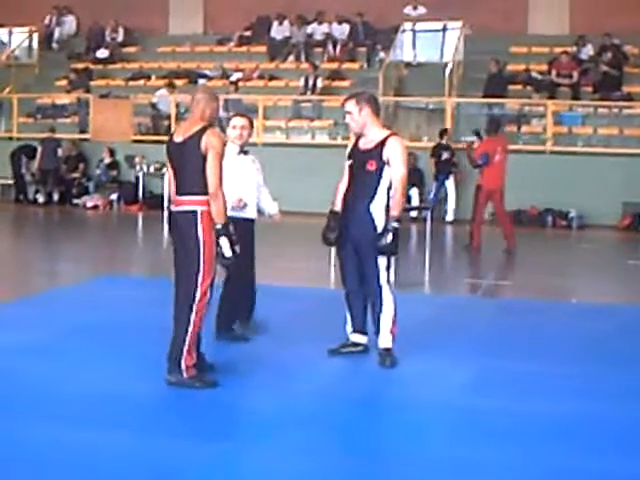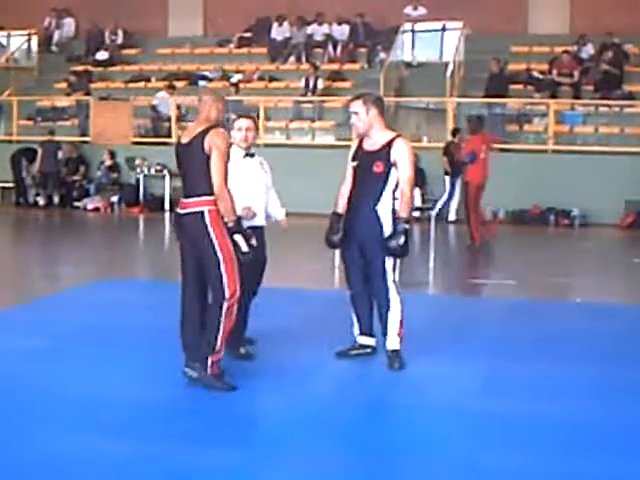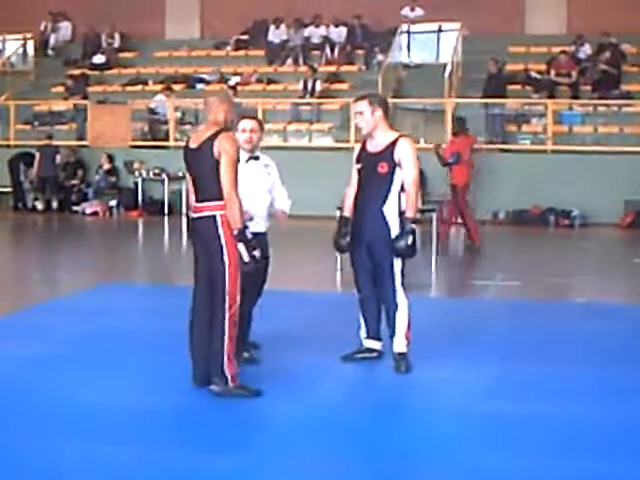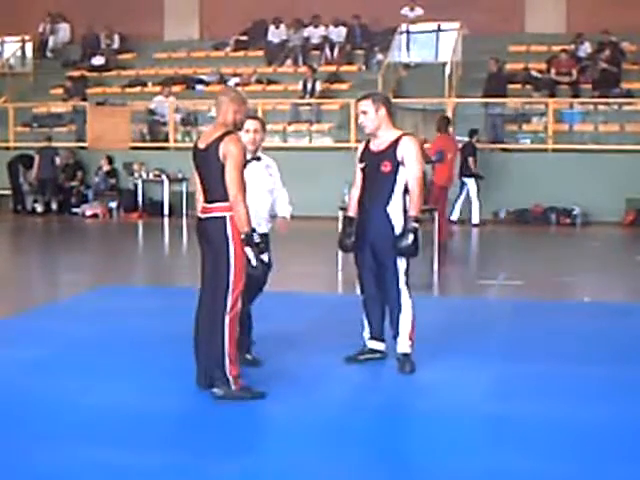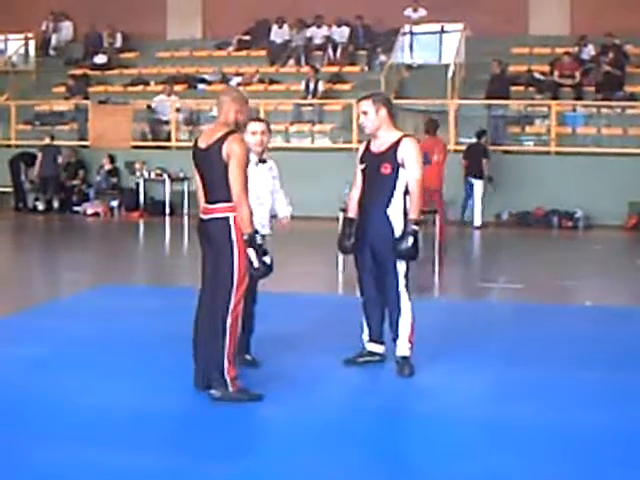
dt=0.3s
person 1, frame 1
left shoulder: (174, 135)
right shoulder: (211, 136)
left elbow: (173, 185)
right elbow: (214, 190)
right wrist: (223, 229)
left hip: (177, 213)
right hip: (198, 214)
left knee: (185, 288)
right knee: (199, 292)
left ankle: (191, 358)
right ankle: (180, 368)
person 1, frame 2
left shoulder: (183, 137)
right shoulder: (216, 136)
right elbow: (219, 188)
right wrist: (235, 227)
left hip: (184, 214)
right hip: (205, 215)
left knee: (193, 291)
right knee: (226, 290)
left ankle: (196, 360)
right ankle: (205, 363)
person 1, frame 3
left shoulder: (192, 141)
right shoulder: (225, 140)
right elbow: (229, 194)
right wrist: (242, 234)
left hip: (198, 220)
right hip: (219, 220)
left knee: (204, 296)
right knee: (226, 299)
left ankle: (202, 371)
right ankle: (223, 377)
person 1, frame 4
left shoulder: (201, 140)
right shoulder: (231, 142)
right elbow: (235, 197)
right wrist: (249, 238)
left hip: (206, 221)
right hip: (226, 222)
left knee: (210, 296)
right knee: (228, 301)
left ankle: (206, 373)
right ankle: (226, 381)
person 1, frame 5
left shoulder: (200, 140)
right shoulder: (234, 142)
left elbow: (201, 191)
right elbow: (238, 198)
right wrist: (252, 239)
left hip: (207, 221)
right hip: (229, 222)
left knee: (210, 296)
right knee: (229, 302)
left ankle: (204, 373)
right ankle: (223, 382)
person 2, frame 1
left shoulder: (392, 144)
right shoulder: (355, 144)
left elbow: (399, 188)
left wrist: (392, 226)
right wrist: (334, 217)
left hip: (373, 226)
right hip: (349, 225)
left knee: (378, 286)
right knee: (352, 284)
left ankle: (385, 345)
right ankle: (357, 338)
person 2, frame 2
left shoulder: (398, 146)
right shoulder: (357, 146)
left elbow: (406, 190)
left wrist: (401, 227)
right wrist: (336, 219)
left hip: (379, 228)
right hip: (353, 227)
left knee: (385, 288)
right knee: (357, 285)
left ankle: (393, 346)
right ankle: (364, 340)
person 2, frame 3
left shoulder: (402, 146)
right shoulder: (360, 148)
left elbow: (412, 189)
left wrist: (409, 227)
right wrist: (344, 223)
left hip: (387, 229)
right hip: (361, 229)
left knee: (392, 290)
right knee: (365, 289)
left ankle: (400, 349)
right ankle: (371, 343)
person 2, frame 4
left shoulder: (405, 144)
right shoulder: (364, 148)
left elbow: (415, 187)
left wrist: (411, 226)
right wrist: (349, 223)
left hip: (391, 228)
right hip: (365, 228)
left knee: (396, 290)
right knee: (369, 289)
left ankle: (404, 350)
right ankle: (374, 344)
person 2, frame 5
left shoulder: (406, 145)
right shoulder: (364, 149)
left elbow: (415, 189)
left wrist: (411, 228)
right wrist: (348, 224)
left hip: (391, 230)
right hip: (365, 230)
left knee: (396, 292)
right knee: (369, 290)
left ankle: (403, 353)
right ankle: (373, 347)
person 3, frame 1
left shoulder: (253, 162)
left elbow: (260, 190)
left wrist: (272, 208)
right wrist: (229, 200)
left hip: (246, 223)
right hip: (227, 221)
left knee: (238, 271)
right knee: (241, 268)
left ankle: (226, 325)
right ankle: (242, 318)
person 3, frame 2
left shoulder: (261, 163)
right shoulder: (224, 160)
left elbow: (269, 193)
left wrist: (279, 214)
right wrist: (238, 209)
left hip: (256, 230)
left knee: (251, 284)
right knee: (240, 285)
left ankle: (235, 332)
right ankle: (234, 340)
person 3, frame 3
left shoulder: (268, 164)
left elbow: (278, 191)
left wrist: (282, 208)
left hip: (259, 234)
left knee: (255, 287)
right knee: (239, 289)
left ankle: (240, 336)
right ankle: (236, 344)
person 3, frame 4
left shoulder: (269, 164)
left elbow: (279, 192)
left wrist: (283, 213)
left hip: (261, 234)
left knee: (256, 283)
right knee: (240, 290)
left ankle: (238, 334)
right ankle: (240, 347)
person 3, frame 5
left shoulder: (270, 166)
left elbow: (276, 194)
left wrist: (284, 213)
left hip: (257, 236)
left knee: (246, 290)
right knee: (245, 292)
left ankle: (236, 341)
right ankle: (241, 349)
person 4, frame 1
left shoulder: (485, 144)
right shoulder: (503, 142)
left elbow: (476, 163)
left wrist: (469, 152)
left hip: (486, 183)
right hip: (499, 184)
left knee: (478, 212)
right knee: (501, 212)
left ankle: (475, 243)
right ankle: (511, 244)
person 4, frame 2
left shoulder: (471, 141)
right shoulder: (486, 138)
left elbow: (464, 160)
left hip: (471, 179)
right hip: (482, 178)
left knee: (471, 209)
right knee: (475, 207)
left ankle: (476, 241)
right ankle: (483, 232)
person 4, frame 3
left shoulder: (454, 143)
right shoulder: (469, 140)
left elbow: (444, 162)
left wrist: (437, 151)
left hip: (457, 180)
right hip: (465, 179)
left knee: (464, 210)
right knee: (452, 208)
left ankle: (475, 240)
person 4, frame 4
left shoulder: (438, 140)
right shoulder: (452, 140)
left elbow: (429, 159)
left hip: (437, 179)
right hip: (447, 179)
left knee: (431, 207)
right knee: (441, 209)
left ankle: (445, 233)
right ankle: (442, 240)
person 4, frame 5
left shoulder: (424, 144)
right shoulder: (442, 144)
left hip: (426, 181)
right hip: (437, 182)
left knee: (421, 208)
right knee: (440, 211)
right ankle: (441, 239)
